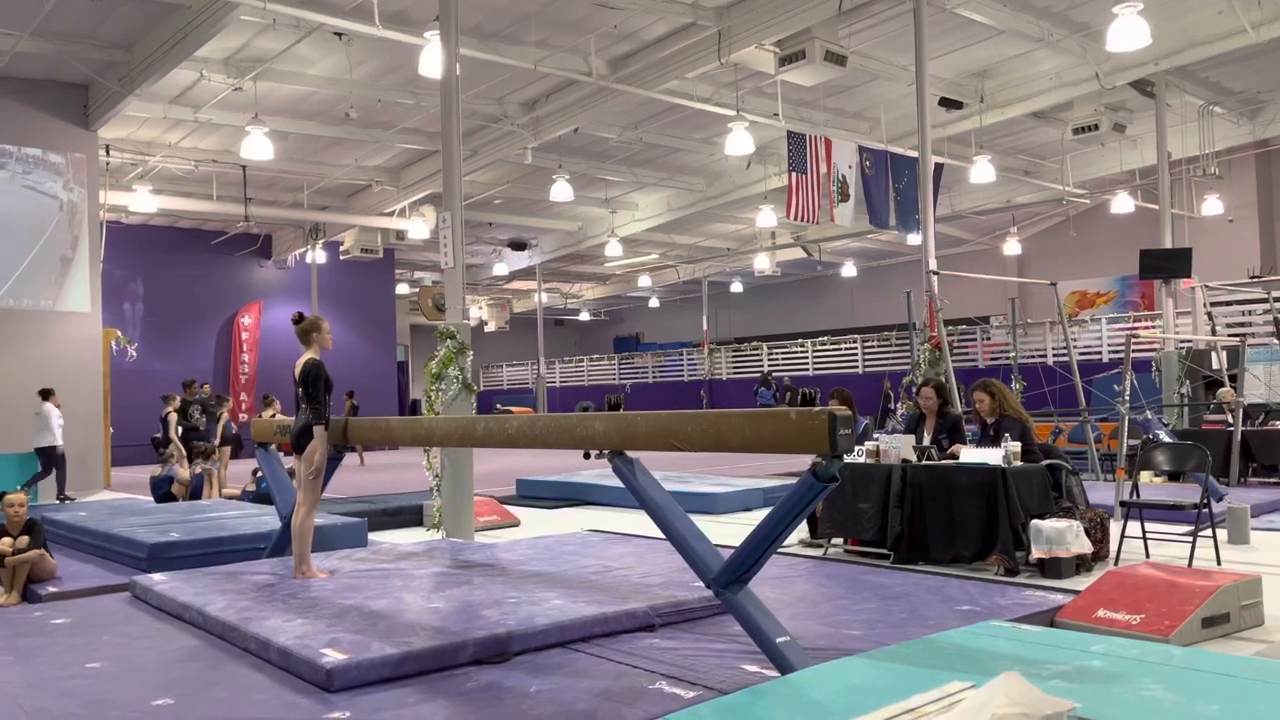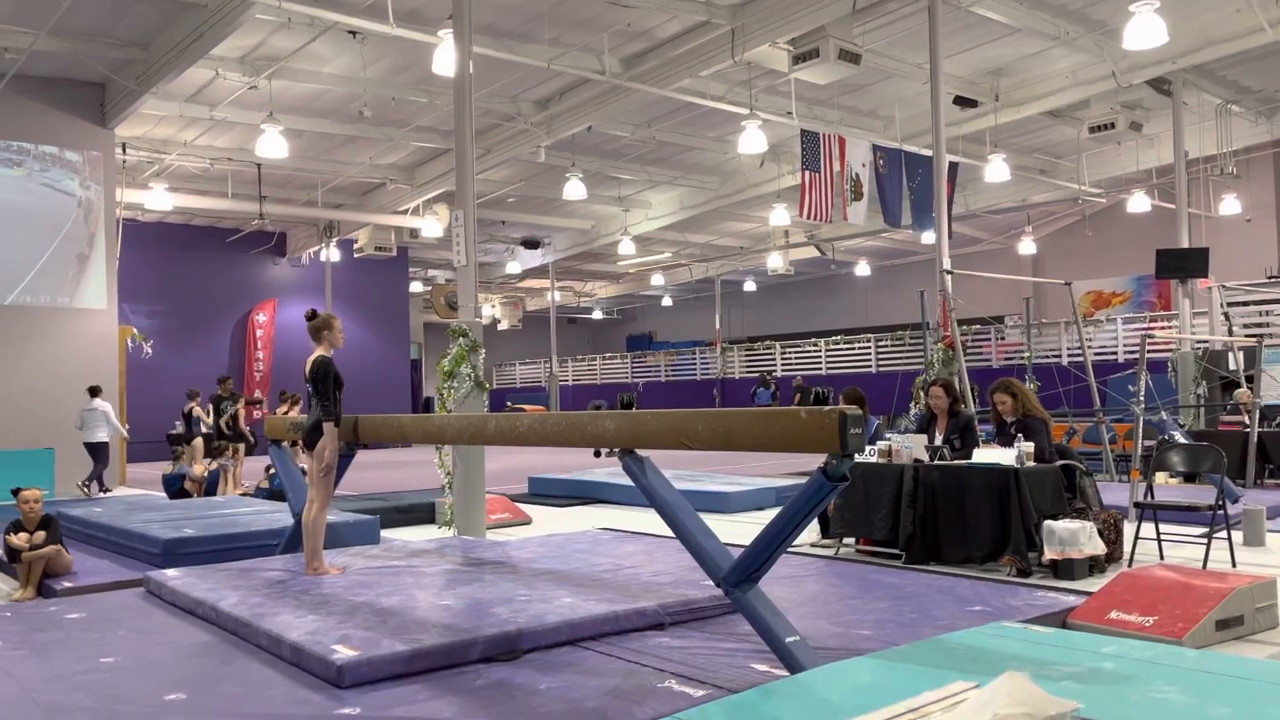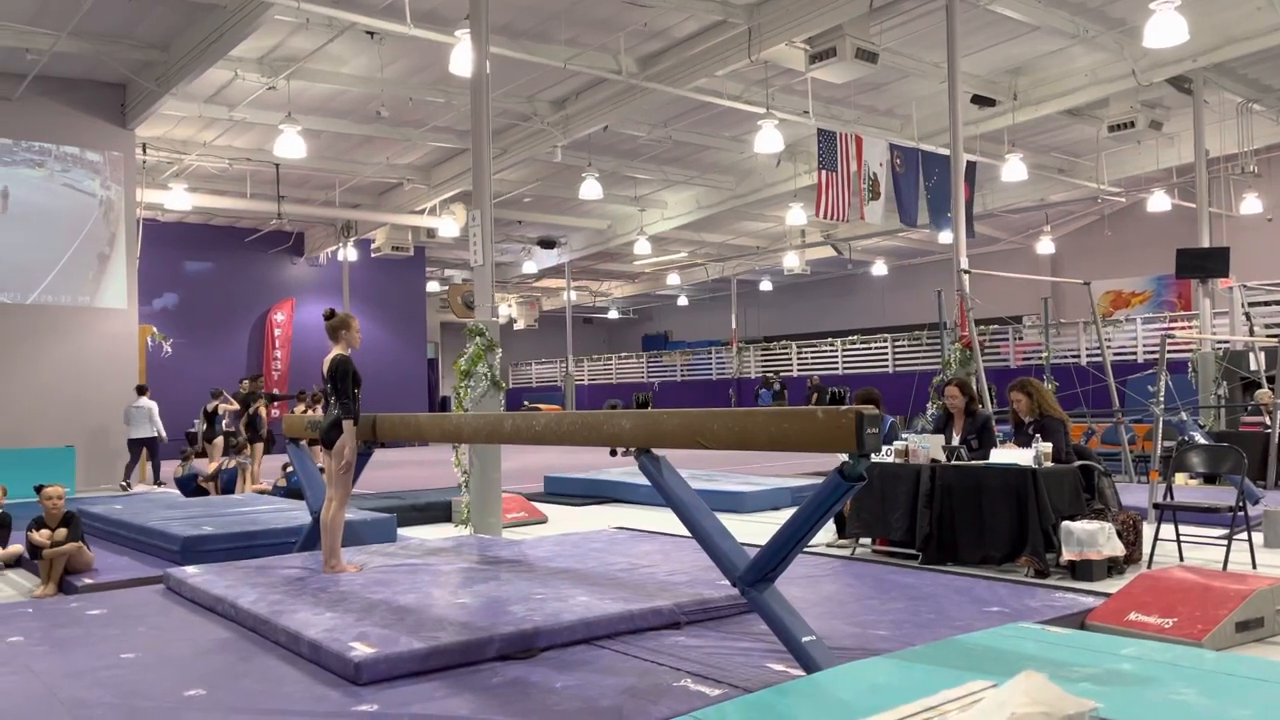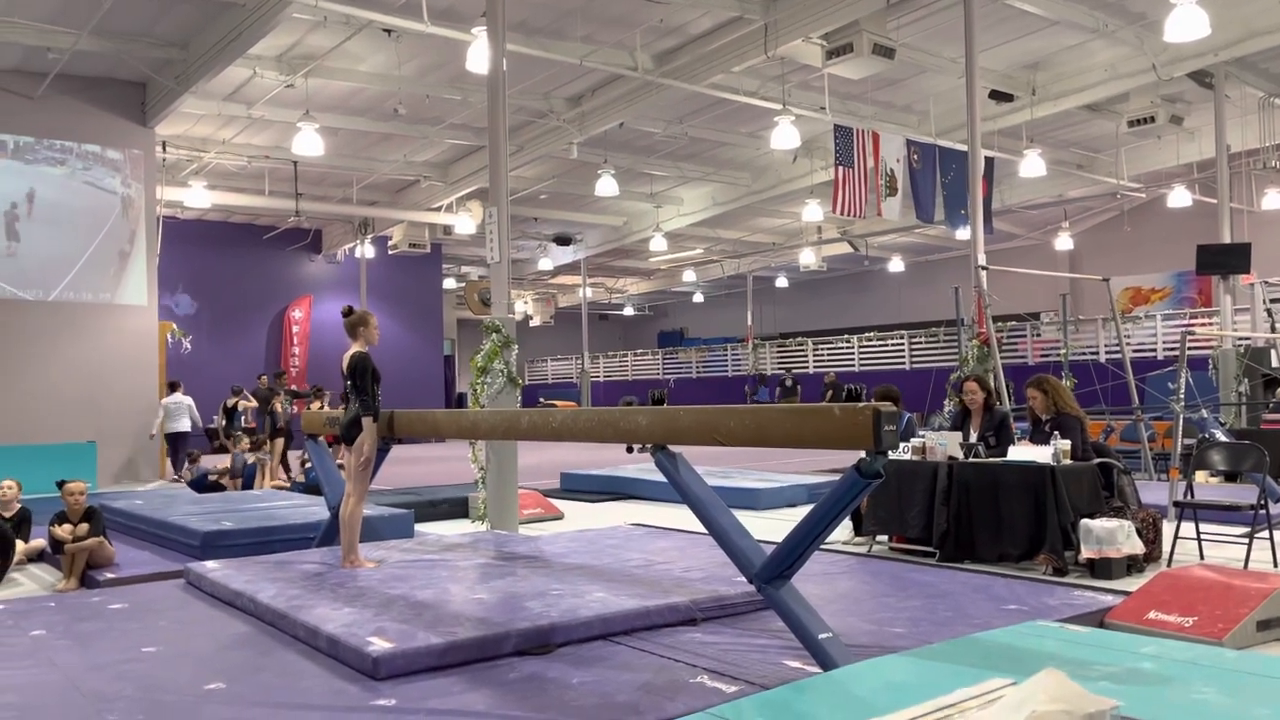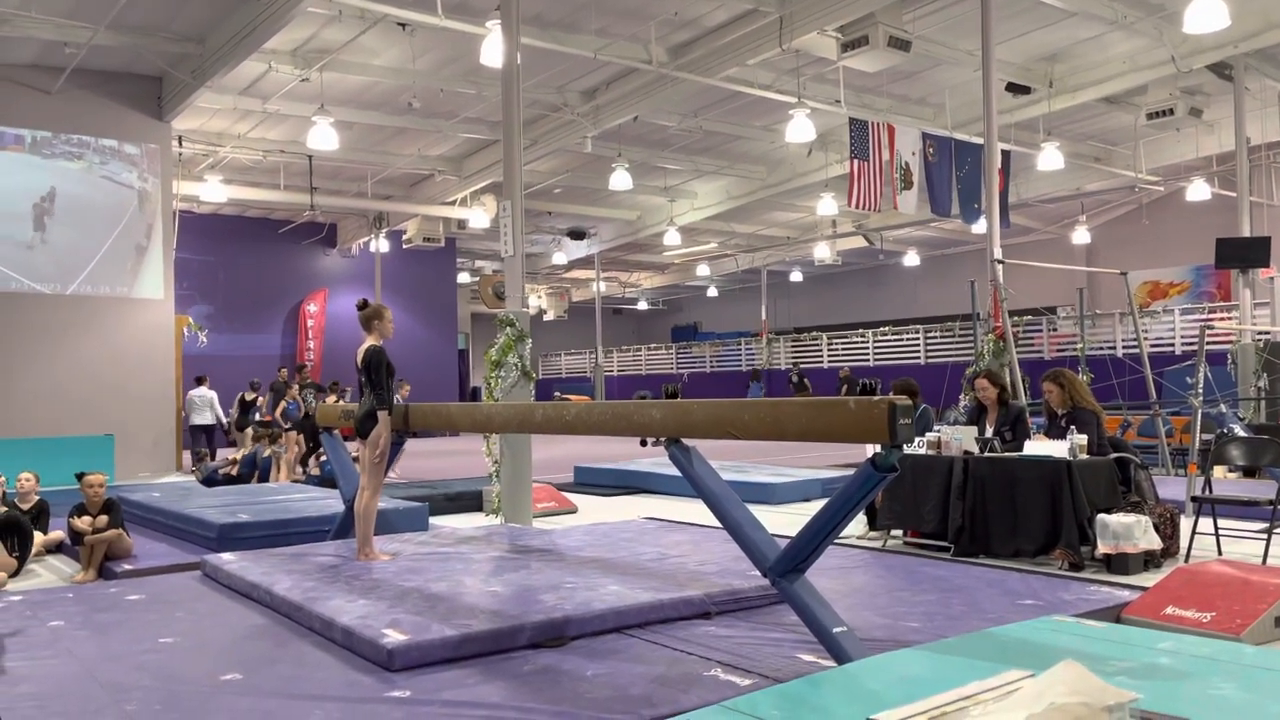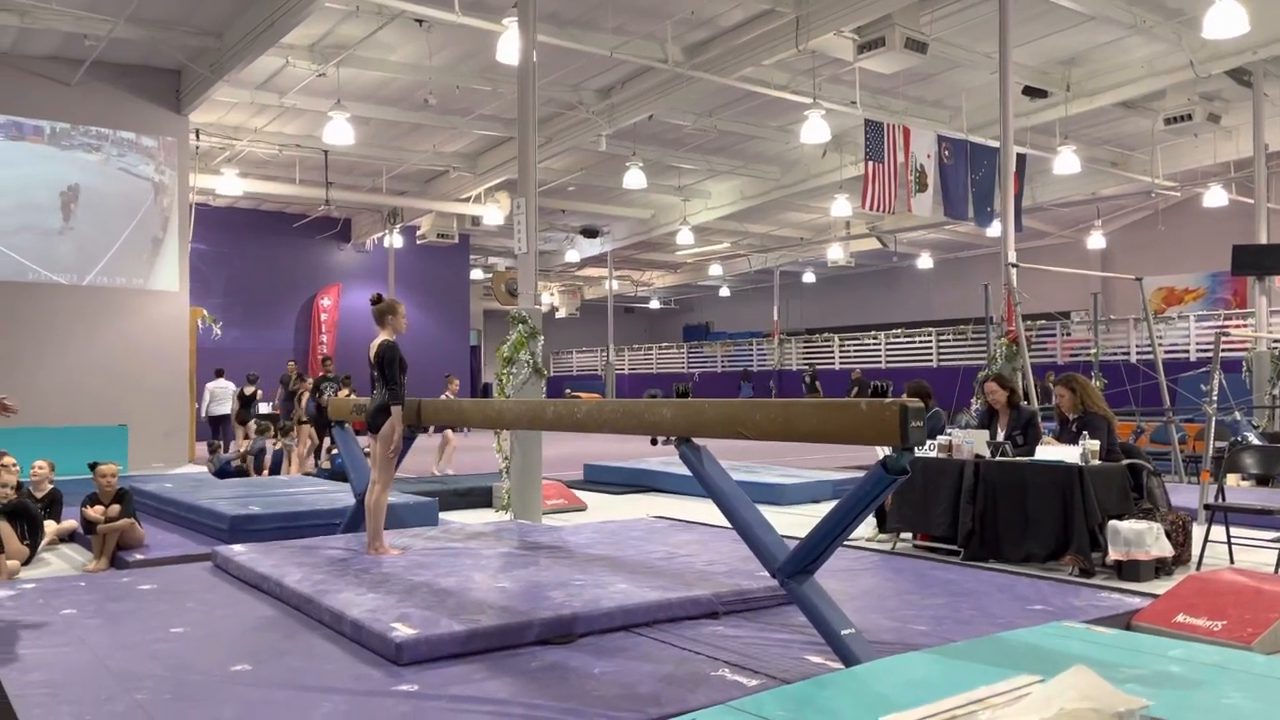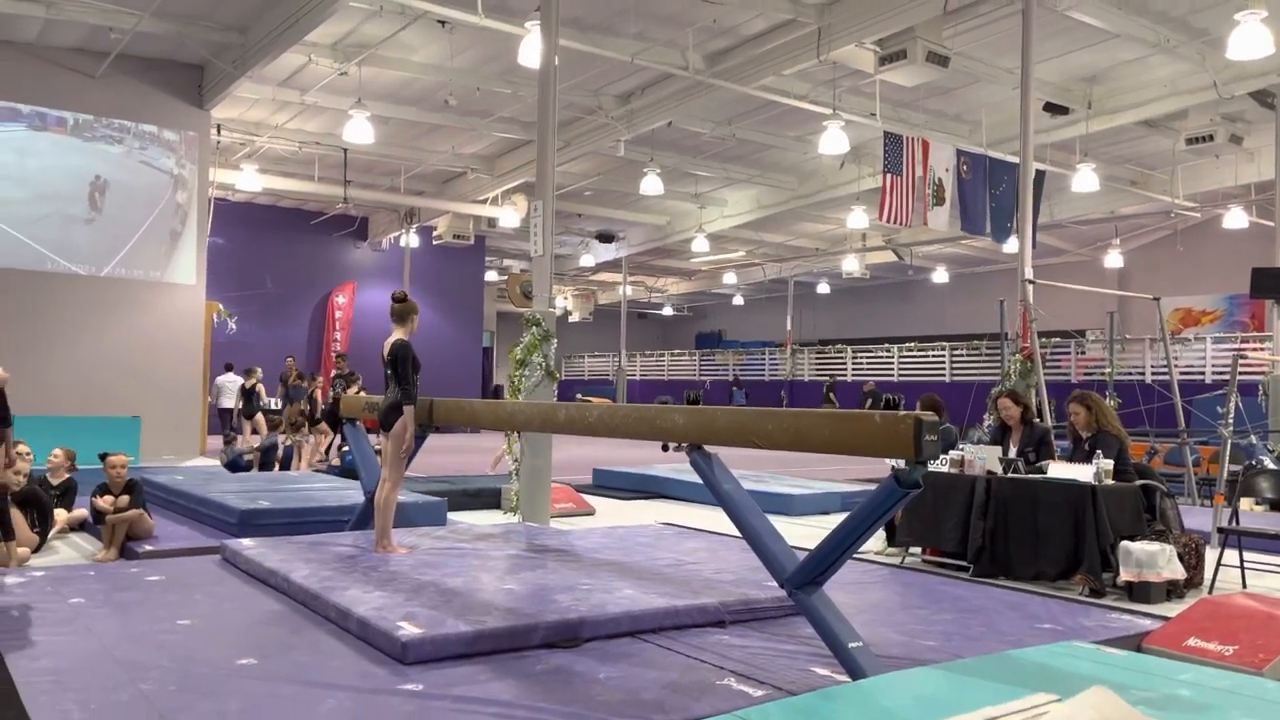
dt=0.5s
person 1, frame 1
left shoulder: (299, 365)
right shoulder: (316, 366)
right elbow: (318, 409)
right wrist: (321, 450)
left hip: (298, 432)
right hip: (311, 435)
left knee: (301, 502)
right knee: (309, 504)
left ankle: (300, 564)
right ankle: (304, 568)
person 1, frame 2
left shoulder: (311, 361)
right shoulder: (325, 363)
right elbow: (327, 407)
right wrist: (330, 446)
left hip: (310, 430)
right hip: (322, 432)
left knee: (312, 499)
right knee: (322, 500)
left ankle: (311, 561)
right ankle: (317, 563)
person 1, frame 3
left shoulder: (327, 361)
right shoulder: (344, 361)
right elbow: (346, 404)
right wrist: (350, 444)
left hip: (327, 428)
right hip: (340, 431)
left knee: (331, 497)
right knee: (340, 498)
left ankle: (328, 559)
right ankle: (334, 561)
person 1, frame 4
left shoulder: (347, 358)
right shoulder: (363, 358)
right elbow: (366, 401)
right wrist: (369, 440)
left hip: (348, 425)
right hip: (360, 428)
left knee: (349, 493)
right knee: (358, 494)
left ankle: (347, 555)
right ankle: (352, 557)
person 1, frame 5
left shoulder: (361, 352)
right shoulder: (377, 352)
right elbow: (381, 394)
right wrist: (385, 433)
left hip: (362, 418)
right hip: (374, 421)
left knee: (364, 486)
right knee: (373, 488)
left ankle: (362, 547)
right ankle: (368, 550)
person 1, frame 6
left shoulder: (373, 346)
right shoulder: (390, 347)
right elbow: (394, 389)
right wrist: (398, 428)
left hip: (373, 412)
right hip: (386, 415)
left knee: (375, 481)
right knee: (384, 482)
left ankle: (372, 541)
right ankle: (377, 544)
person 1, frame 7
left shoulder: (387, 344)
right shoulder: (403, 346)
right elbow: (407, 389)
right wrist: (410, 429)
left hip: (386, 411)
right hip: (398, 414)
left knee: (385, 479)
right knee: (394, 481)
left ankle: (380, 539)
right ankle: (385, 543)
